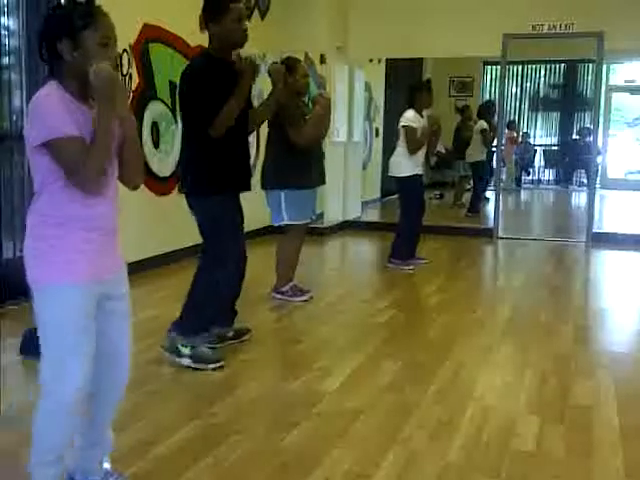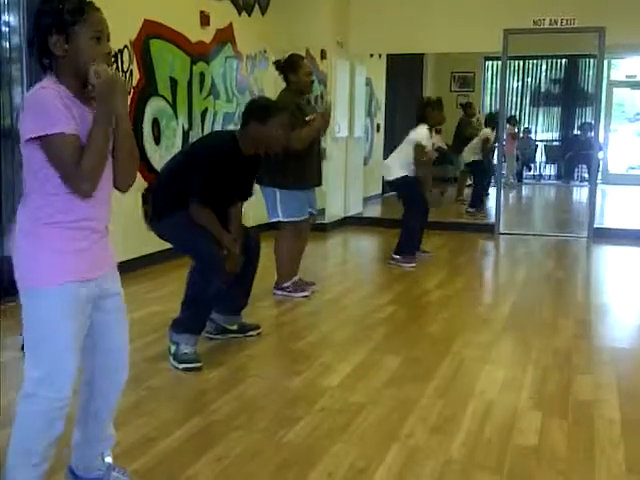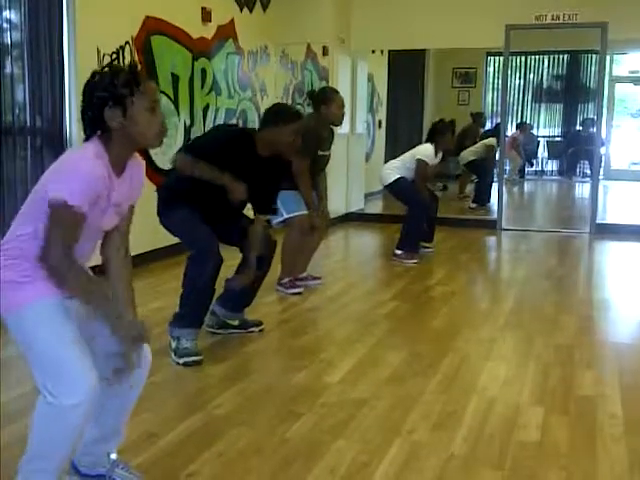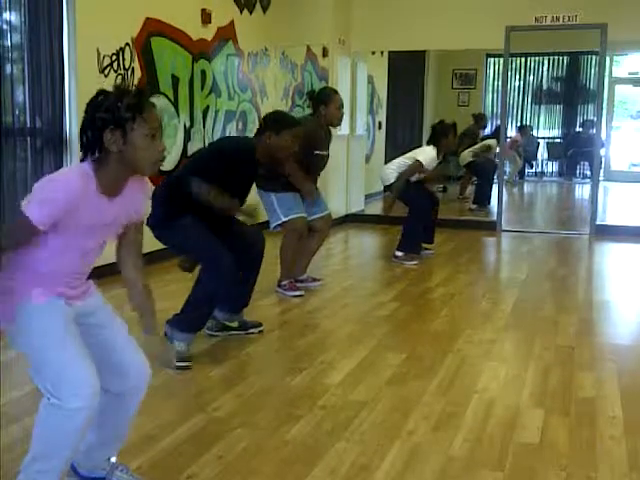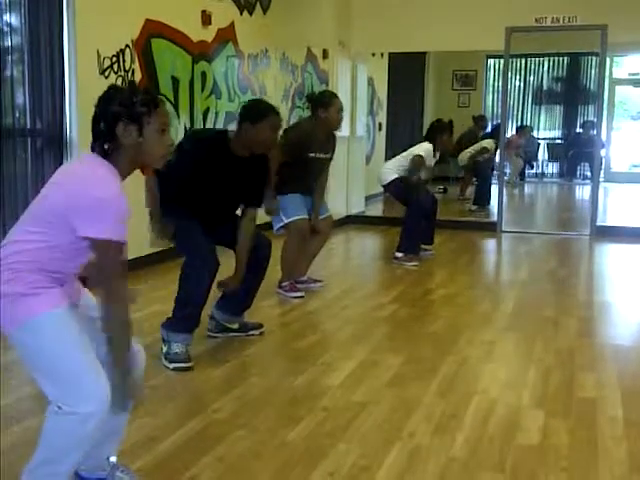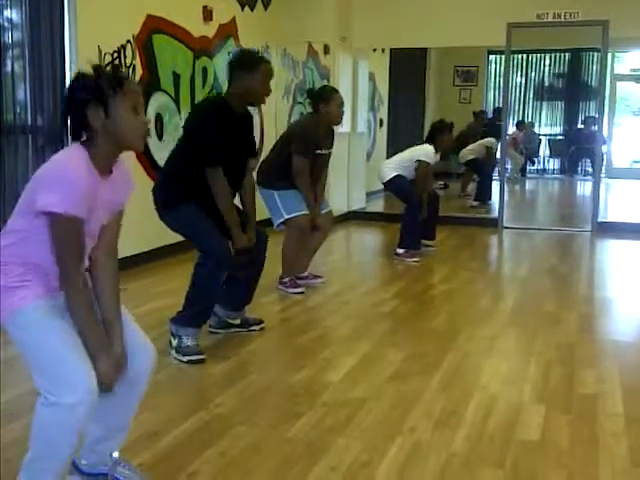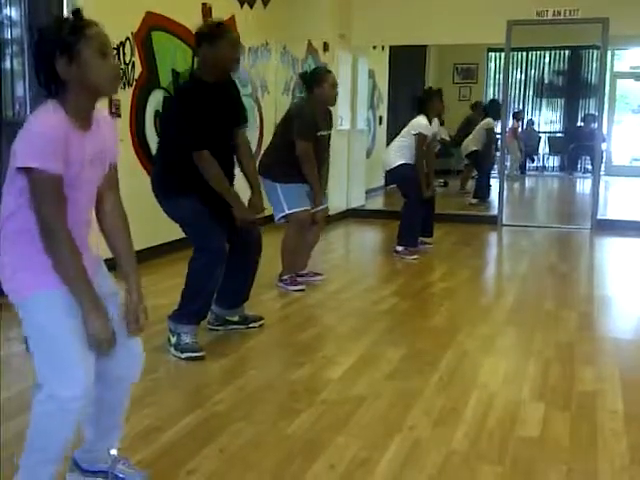
dt=0.7s
person 1, frame 1
left shoulder: (100, 104)
right shoulder: (49, 104)
left elbow: (133, 178)
right elbow: (88, 179)
left wrist: (121, 112)
right wrist: (104, 108)
left hip: (105, 263)
right hip: (61, 267)
left knee: (112, 372)
right knee: (69, 382)
person 1, frame 2
left shoulder: (97, 100)
right shoulder: (44, 100)
left elbow: (124, 179)
right elbow: (82, 181)
left wrist: (118, 108)
right wrist: (104, 110)
left hip: (97, 261)
right hip: (53, 265)
left knee: (111, 366)
right knee: (53, 383)
person 1, frame 3
left shoulder: (133, 168)
right shoulder: (84, 168)
left elbow: (116, 248)
right elbow: (54, 256)
left wrist: (129, 320)
right wrist: (114, 316)
left hip: (70, 278)
left knee: (133, 358)
right knee: (76, 388)
person 1, frame 4
left shoulder: (136, 188)
right shoulder: (66, 189)
left elbow: (131, 262)
left wrist: (152, 334)
left hip: (77, 291)
left knee: (131, 374)
right knee: (78, 390)
person 1, frame 5
left shoulder: (91, 167)
right shoulder: (106, 194)
right elbow: (112, 293)
right wrist: (123, 371)
left hip: (53, 286)
left knee: (128, 359)
right knee: (89, 397)
person 1, frame 6
left shoulder: (119, 175)
right shoulder: (68, 174)
left elbow: (103, 257)
right elbow: (71, 273)
left wrist: (115, 339)
right wrist: (98, 351)
left hip: (65, 284)
left knee: (138, 357)
right knee: (76, 387)
person 1, frame 7
left shoulder: (103, 126)
right shoulder: (46, 130)
left elbow: (109, 207)
right elbow: (51, 229)
left wrist: (133, 286)
right wrist: (92, 310)
left hip: (78, 258)
left knee: (125, 357)
right knee: (71, 384)
person 2, frame 1
left shoulder: (233, 68)
right shoulder: (201, 72)
left elbow: (249, 122)
right elbow: (215, 127)
left wrist: (277, 92)
right wrist: (243, 92)
left hip: (226, 179)
right hip: (206, 181)
left knee: (234, 254)
right knee: (220, 256)
left ankle: (218, 325)
right ankle: (185, 337)
person 2, frame 2
left shoulder: (251, 158)
right shoulder: (216, 151)
left elbow: (235, 203)
right elbow: (198, 207)
left wrist: (236, 247)
right wrist: (229, 245)
left hip: (205, 207)
right hip: (167, 208)
left knee: (249, 245)
right knee: (211, 259)
left ankle: (223, 318)
right ankle: (182, 338)
person 2, frame 3
left shoulder: (276, 166)
right shoulder: (231, 138)
left elbow: (261, 218)
right elbow: (181, 160)
left wrist: (251, 266)
right wrist: (227, 180)
left hip: (219, 206)
right hip: (180, 202)
left knee: (265, 244)
right knee: (207, 252)
left ankle: (225, 314)
right ankle: (183, 333)
person 2, frame 4
left shoulder: (250, 155)
right shoulder: (239, 153)
right elbow: (198, 187)
right wrist: (237, 209)
left hip: (198, 212)
right hip: (171, 213)
left knee: (253, 241)
right knee: (221, 264)
left ankle: (225, 316)
right ankle: (179, 335)
person 2, frame 5
left shoulder: (258, 164)
right shoulder: (204, 144)
left elbow: (249, 214)
right elbow: (155, 178)
left wrist: (240, 270)
right wrist: (159, 221)
left hip: (216, 214)
right hip: (177, 209)
left knee: (260, 246)
right knee: (203, 257)
left ankle: (226, 318)
right ankle: (176, 336)
person 2, frame 6
left shoulder: (245, 119)
right shoulder: (211, 113)
left elbow: (246, 175)
right elbow: (215, 177)
left wrist: (250, 227)
right wrist: (235, 233)
left hip: (207, 195)
right hip: (177, 197)
left knee: (256, 240)
right knee: (218, 251)
left ankle: (227, 313)
right ankle: (184, 330)
person 2, frame 7
left shoulder: (227, 88)
right shoulder: (186, 95)
left elbow: (240, 141)
right elbow: (201, 157)
left wrist: (256, 192)
right wrist: (235, 203)
left hip: (214, 184)
right hip: (179, 185)
left knee: (248, 239)
right knee: (213, 247)
left ankle: (226, 311)
right ankle: (181, 328)
person 3, frame 1
left shoulder: (300, 104)
right shoulder: (284, 105)
left elbow: (319, 137)
right elbow: (302, 139)
left wrist: (325, 110)
right wrist: (318, 111)
left hip: (304, 178)
right hip: (286, 180)
left knee: (300, 230)
right knee: (292, 230)
left ankle: (289, 282)
right ankle: (281, 287)
person 3, frame 2
left shoulder: (304, 101)
right shoulder: (286, 103)
left elbow: (314, 137)
right elbow: (296, 141)
left wrist: (323, 120)
right wrist: (318, 122)
left hip: (301, 177)
right hip: (283, 178)
left knee: (304, 225)
right knee: (290, 227)
left ankle: (293, 277)
right ankle: (282, 283)
person 3, frame 3
left shoulder: (327, 132)
right shoulder: (308, 130)
left elbow: (319, 170)
right elbow: (300, 170)
left wrist: (323, 201)
right wrist: (311, 206)
left hip: (298, 182)
left knee: (320, 222)
right knee: (299, 223)
left ankle: (299, 273)
right ankle: (284, 279)
person 3, frame 4
left shoulder: (325, 132)
right shoulder: (306, 130)
left wrist: (309, 188)
right wrist: (306, 187)
left hip: (301, 185)
right hip: (276, 183)
left knee: (322, 225)
right knee: (297, 227)
left ankle: (299, 275)
right ankle: (284, 281)
person 3, frame 5
left shoulder: (330, 138)
right shoulder: (300, 132)
left elbow: (322, 174)
left wrist: (317, 208)
left hip: (305, 188)
right hip: (282, 188)
left knee: (323, 227)
right knee: (299, 228)
left ankle: (300, 276)
right ankle: (285, 282)
person 3, frame 6
left shoulder: (328, 132)
right shoulder: (305, 130)
left elbow: (322, 170)
right elbow: (300, 173)
left wrist: (318, 203)
right wrist: (311, 205)
left hip: (302, 183)
right hip: (276, 181)
left knee: (324, 221)
right knee: (300, 224)
left ankle: (300, 272)
right ankle: (286, 278)
person 3, frame 7
left shoulder: (325, 113)
right shoulder: (303, 113)
left elbow: (324, 152)
right elbow: (304, 155)
left wrist: (322, 186)
right wrist: (316, 188)
left hip: (302, 175)
right hip: (279, 173)
left knee: (319, 218)
right knee: (299, 220)
left ankle: (300, 270)
right ankle: (285, 275)
person 4, frame 1
left shoulder: (422, 117)
right shoulder: (410, 117)
left elbow: (427, 149)
right elbow: (412, 149)
left wrist: (433, 132)
right wrist: (428, 133)
left hip: (415, 170)
right hip: (405, 170)
left knee: (417, 211)
right knee: (409, 213)
left ankle: (408, 254)
right ankle: (396, 257)
person 4, frame 2
left shoulder: (429, 133)
right shoulder: (422, 134)
left elbow: (424, 164)
right elbow: (420, 166)
left wrist: (428, 185)
right wrist: (426, 188)
left hip: (405, 172)
right hip: (396, 172)
left knee: (421, 206)
right knee: (416, 207)
left ankle: (412, 248)
right ankle: (400, 255)
person 4, frame 3
left shoulder: (438, 152)
right shoulder: (427, 151)
left elbow: (426, 178)
right elbow: (418, 181)
left wrist: (429, 200)
right wrist: (427, 202)
left hip: (405, 177)
right hip: (392, 176)
left knee: (432, 201)
right knee: (418, 204)
left ankle: (420, 242)
right ankle: (402, 251)
person 4, frame 4
left shoulder: (438, 154)
right shoulder: (430, 155)
left elbow: (425, 175)
right elbow: (403, 175)
right wrist: (391, 199)
left hip: (409, 177)
right hip: (392, 175)
left knee: (432, 202)
right knee: (420, 205)
left ankle: (422, 244)
right ankle: (403, 252)
person 4, frame 5
left shoulder: (434, 151)
right shoulder: (426, 150)
left elbow: (420, 177)
right elbow: (411, 174)
right wrist: (422, 194)
left hip: (403, 176)
right hip: (391, 176)
left knee: (430, 202)
right knee: (417, 205)
left ankle: (422, 244)
right ankle: (403, 253)
person 4, frame 6
left shoulder: (434, 152)
right shoulder: (428, 152)
left elbow: (427, 181)
right elbow: (419, 183)
left wrist: (424, 208)
right wrist: (421, 207)
left hip: (404, 175)
right hip: (390, 173)
left knee: (432, 198)
right knee: (415, 203)
left ankle: (424, 239)
right ankle: (403, 249)
person 4, frame 7
left shoulder: (432, 124)
right shoulder: (422, 123)
left elbow: (430, 155)
right elbow: (420, 157)
left wrist: (431, 184)
right wrist: (423, 186)
left hip: (408, 162)
right hip: (397, 162)
left knee: (428, 195)
right knee: (415, 199)
left ankle: (422, 236)
right ankle: (403, 246)
